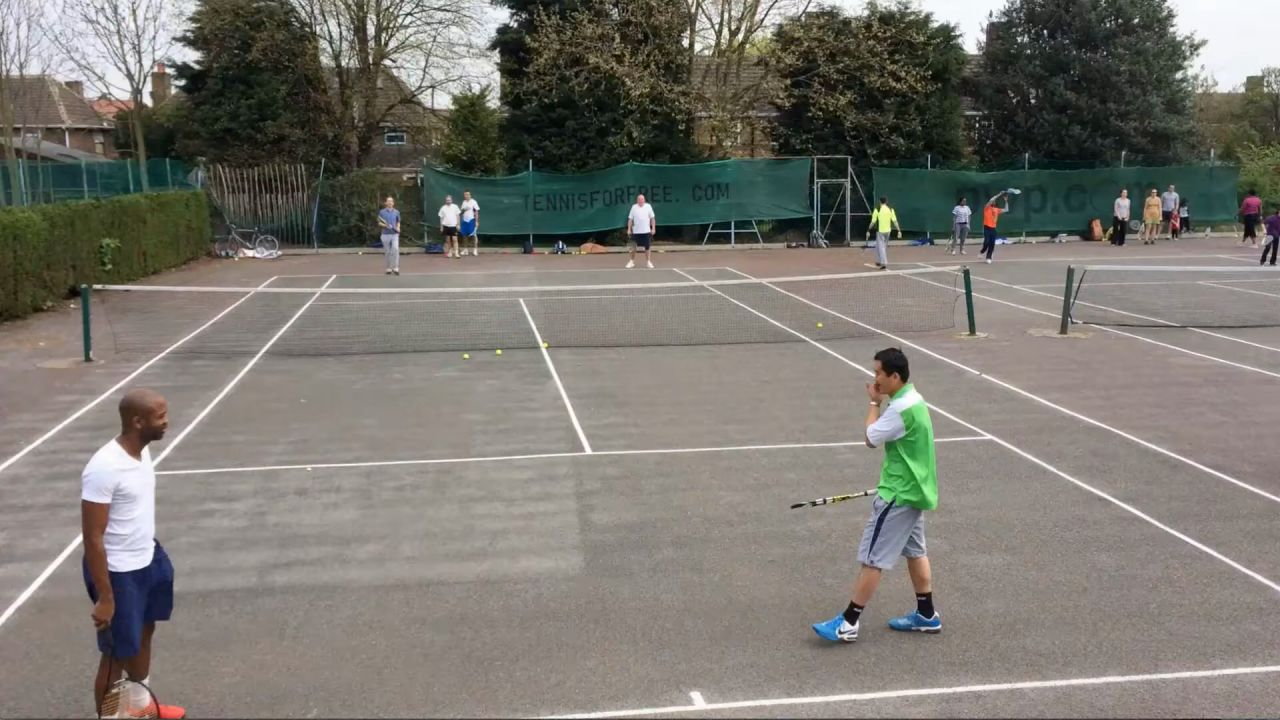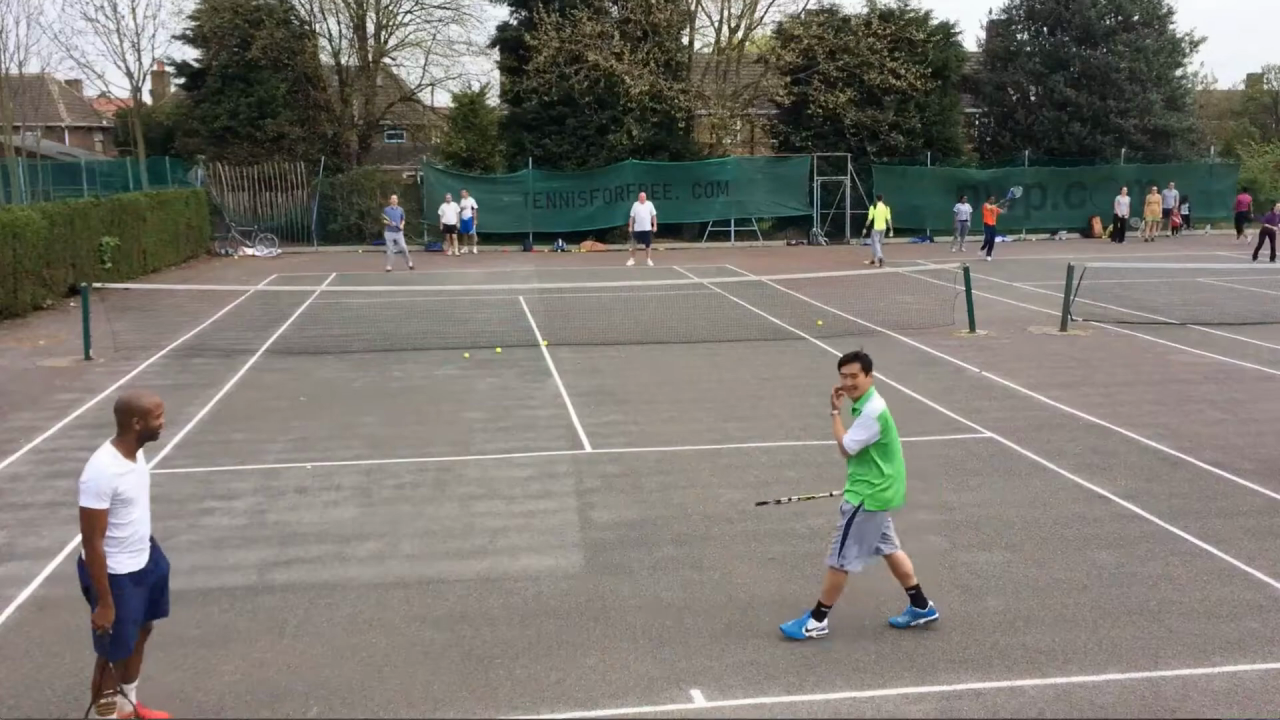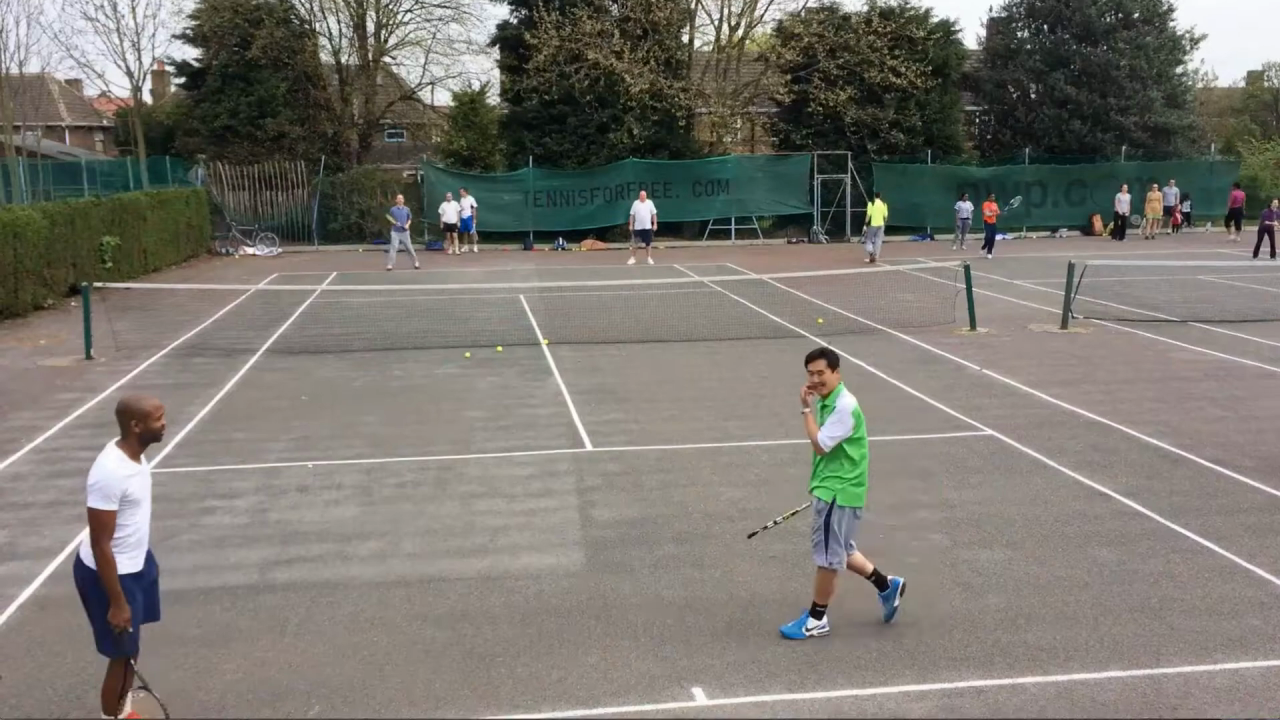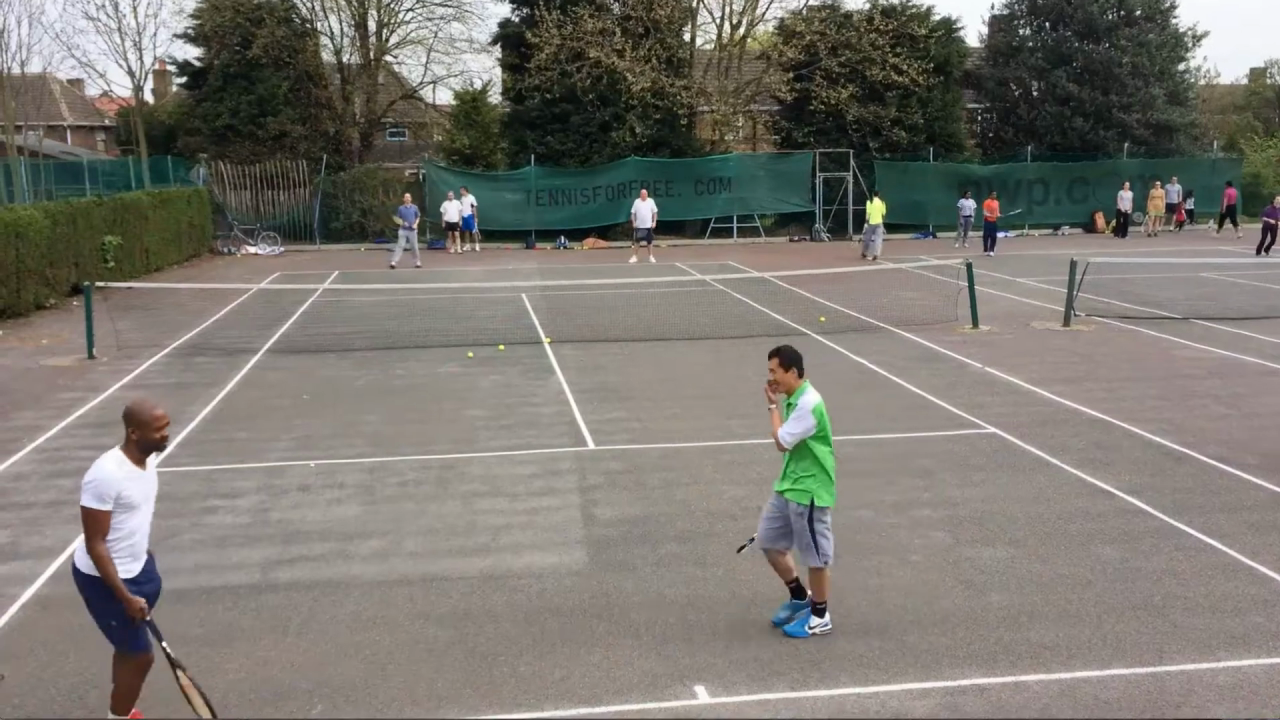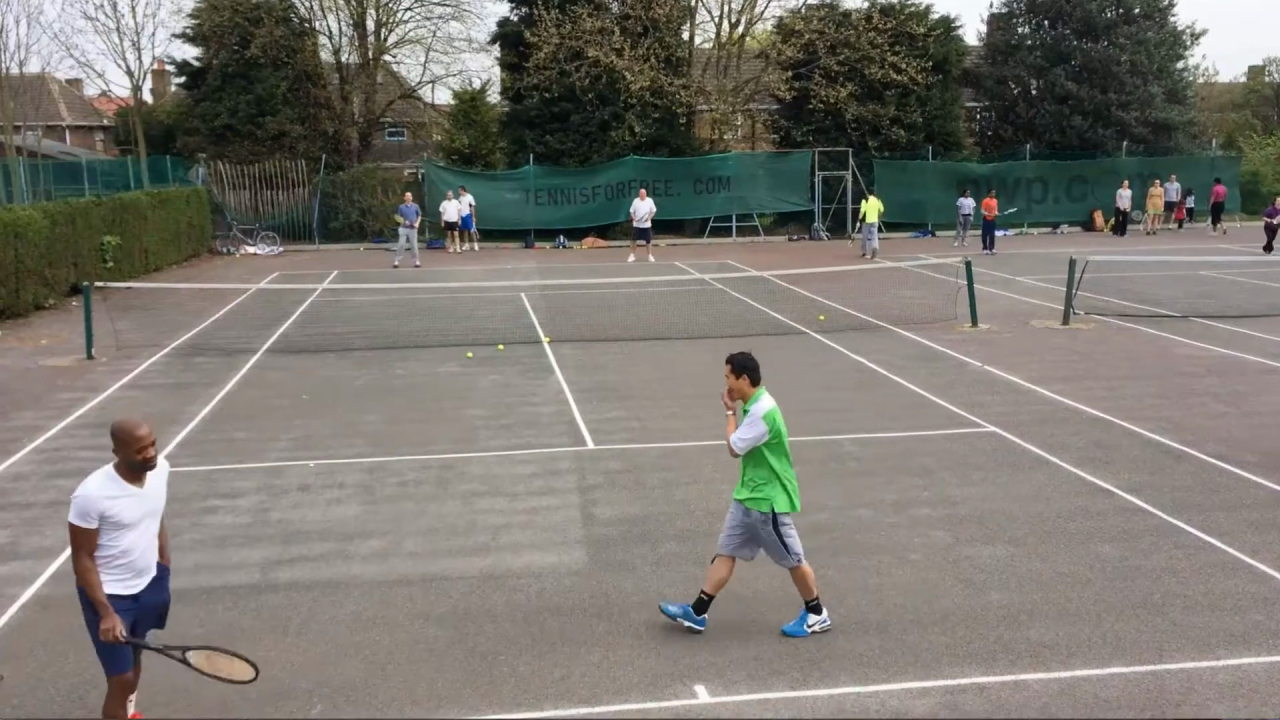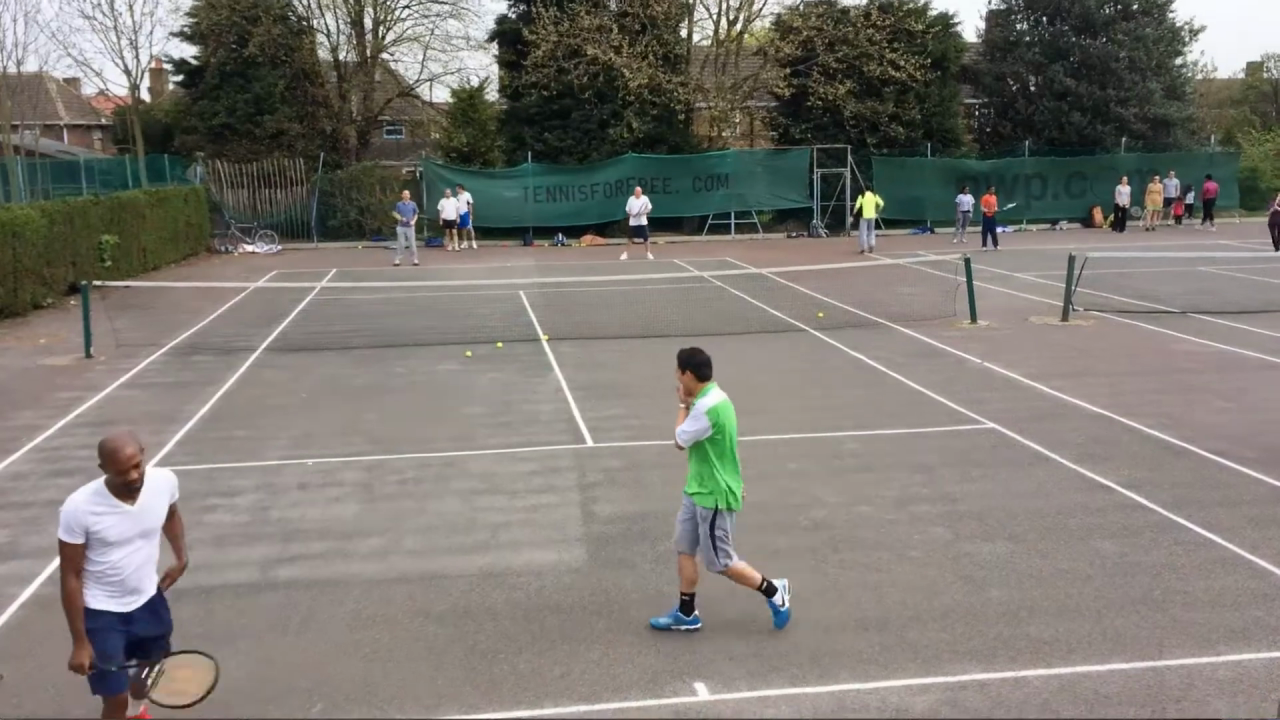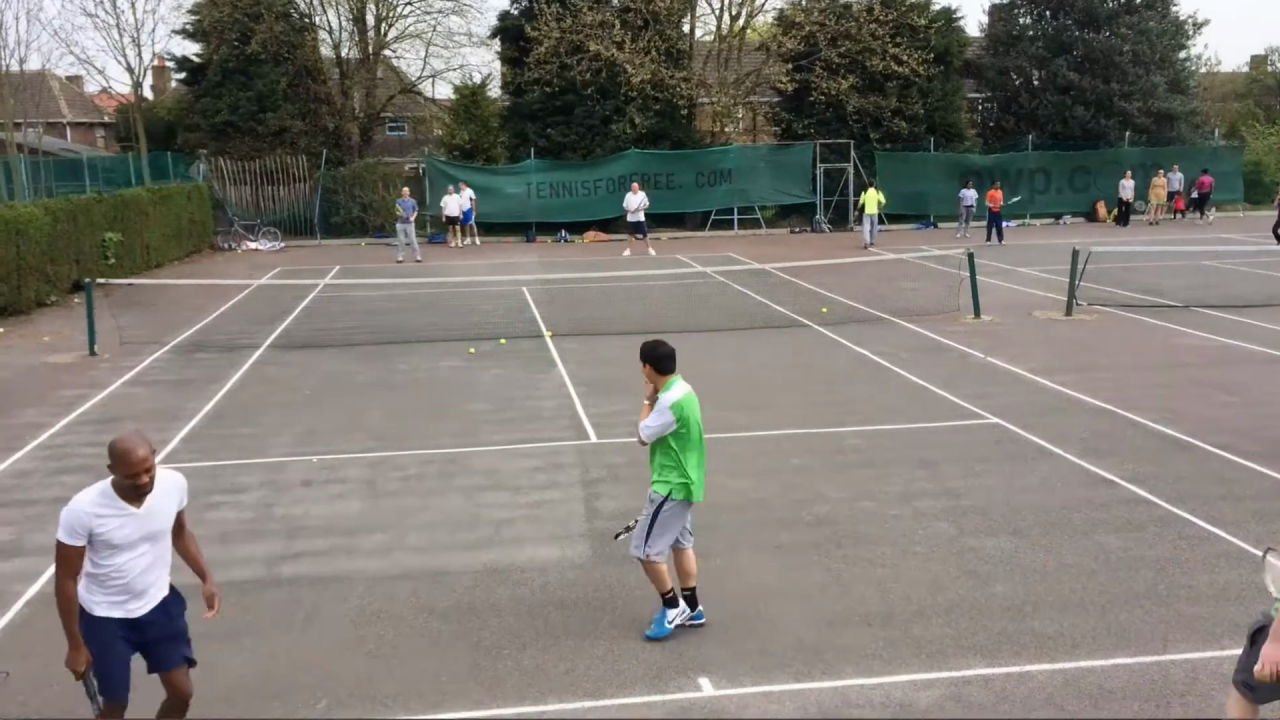
dt=0.2s
person 1, frame 1
left shoulder: (141, 450)
right shoulder: (104, 468)
right elbow: (92, 538)
right wrist: (104, 597)
left hip: (146, 562)
right hip: (117, 573)
left knee: (143, 633)
right knee: (118, 652)
person 1, frame 2
left shoulder: (133, 452)
right shoulder: (101, 473)
right elbow: (92, 544)
right wrist: (104, 603)
left hip: (143, 561)
right hip: (113, 574)
left knee: (140, 633)
right knee: (114, 654)
person 1, frame 3
left shoulder: (133, 455)
right shoulder: (110, 473)
right elbow: (101, 545)
right wrist: (116, 604)
left hip: (136, 565)
right hip: (109, 574)
left knee: (130, 648)
right knee: (123, 655)
person 1, frame 4
left shoulder: (149, 458)
right shoulder: (105, 476)
right elbow: (95, 543)
right wrist: (124, 596)
left hip: (139, 569)
right hip: (103, 577)
left knee: (129, 648)
right knee: (140, 656)
person 1, frame 5
left shoulder: (159, 469)
right shoulder: (92, 493)
right elbow: (82, 558)
left wrist: (163, 551)
right wrist: (105, 613)
left hip: (148, 583)
right hip: (106, 594)
left knee: (133, 655)
right knee: (121, 679)
person 1, frame 6
left shoulder: (164, 481)
right shoulder: (79, 509)
right elbow: (70, 578)
left wrist: (181, 557)
right wrist: (80, 641)
left hip: (147, 600)
right hip: (100, 612)
person 1, frame 7
left shoulder: (173, 483)
right shoulder: (83, 510)
right elbow: (67, 580)
left wrist: (206, 578)
right wrist: (75, 645)
left hip: (158, 604)
right hip: (104, 617)
left knee: (181, 693)
person 2, frame 1
left shoulder: (901, 408)
right shoulder: (912, 399)
left elbow: (871, 439)
left wrist: (874, 403)
left hip: (899, 494)
right hip: (913, 491)
left knee: (871, 558)
right knee: (914, 552)
left ankle: (848, 623)
right ankle: (926, 614)
person 2, frame 2
left shoulder: (872, 411)
right shoulder: (862, 405)
left elbow: (846, 448)
left wrist: (834, 412)
left hip: (865, 495)
right hip: (873, 493)
left knee: (839, 560)
right knee: (888, 549)
left ankle: (817, 620)
right ankle: (921, 607)
person 2, frame 3
left shoulder: (845, 407)
right shoulder: (826, 401)
left elbow: (820, 446)
left wrist: (806, 410)
left hip: (836, 493)
right hip: (823, 489)
left knee: (827, 558)
right knee: (839, 552)
left ankle: (817, 617)
right ankle: (887, 585)
person 2, frame 4
left shoulder: (809, 404)
right shoulder: (794, 400)
left elbow: (783, 442)
left wrist: (772, 406)
left hip: (808, 493)
right hip: (788, 487)
left knee: (814, 557)
right knee: (767, 544)
left ankle: (819, 615)
right ankle: (800, 598)
person 2, frame 5
left shoulder: (762, 412)
right shoulder: (753, 406)
left elbow: (734, 449)
left wrist: (729, 412)
left hip: (769, 501)
right hip: (748, 496)
left knee: (790, 559)
right knee: (725, 553)
left ankle: (817, 614)
right ankle: (696, 612)
person 2, frame 6
left shoulder: (707, 407)
right shoulder: (713, 398)
left elbow: (680, 441)
left wrist: (683, 406)
left hip: (712, 495)
right hip: (699, 491)
left knee: (720, 562)
right knee: (685, 551)
left ankle: (774, 591)
right ankle: (685, 613)
person 2, frame 7
left shoulder: (669, 401)
right shoulder: (682, 390)
left elbow: (644, 437)
left wrist: (647, 402)
left hip: (671, 488)
right hip: (683, 483)
left knee: (645, 551)
right knee: (679, 545)
left ankle: (673, 606)
right ankle: (689, 607)
